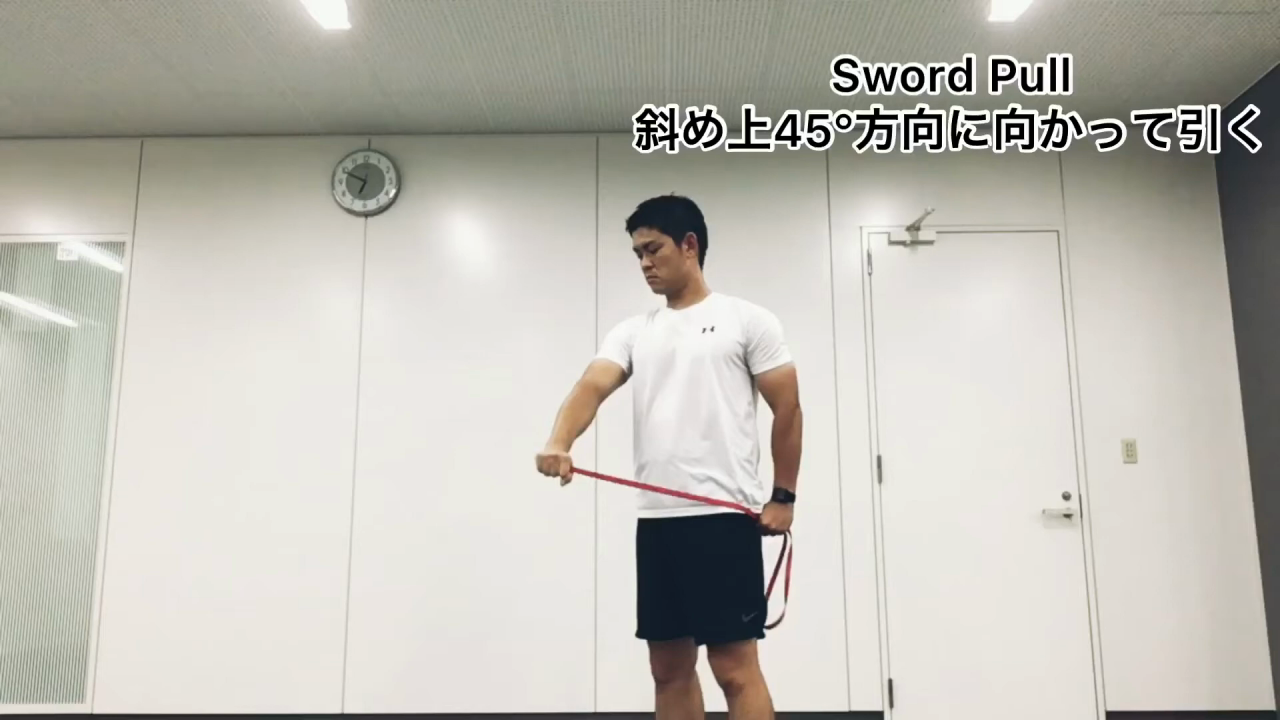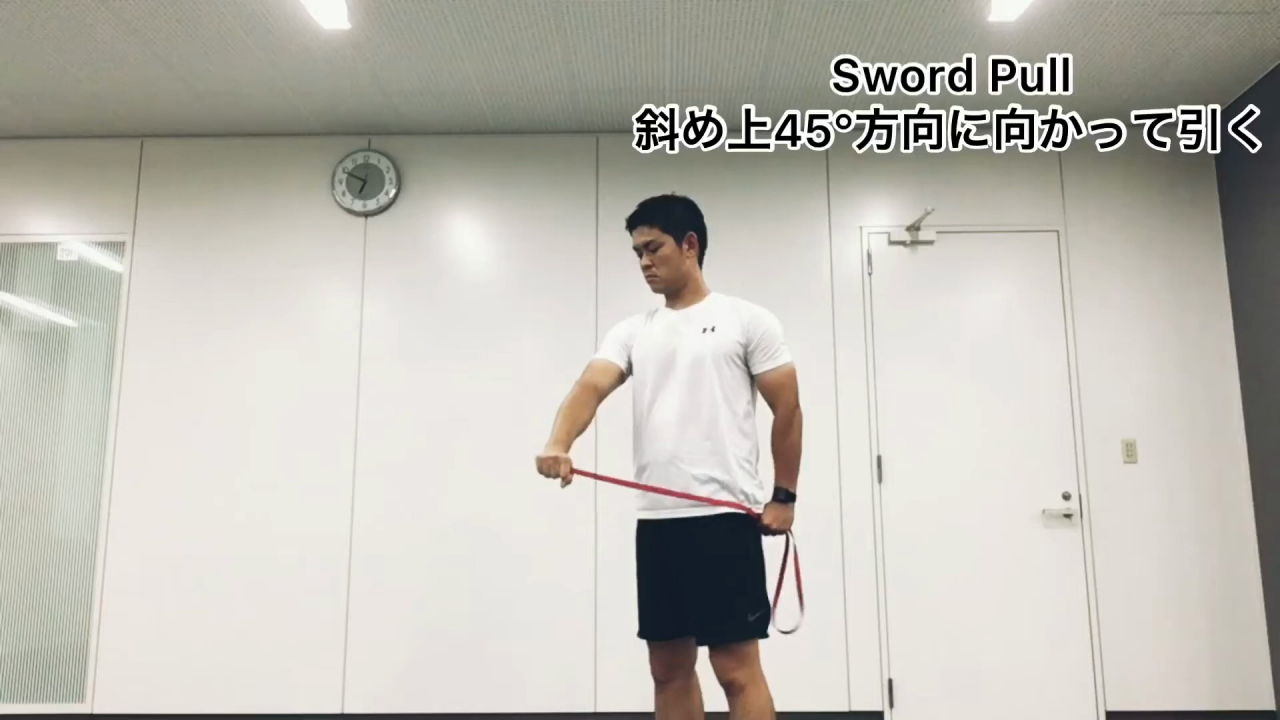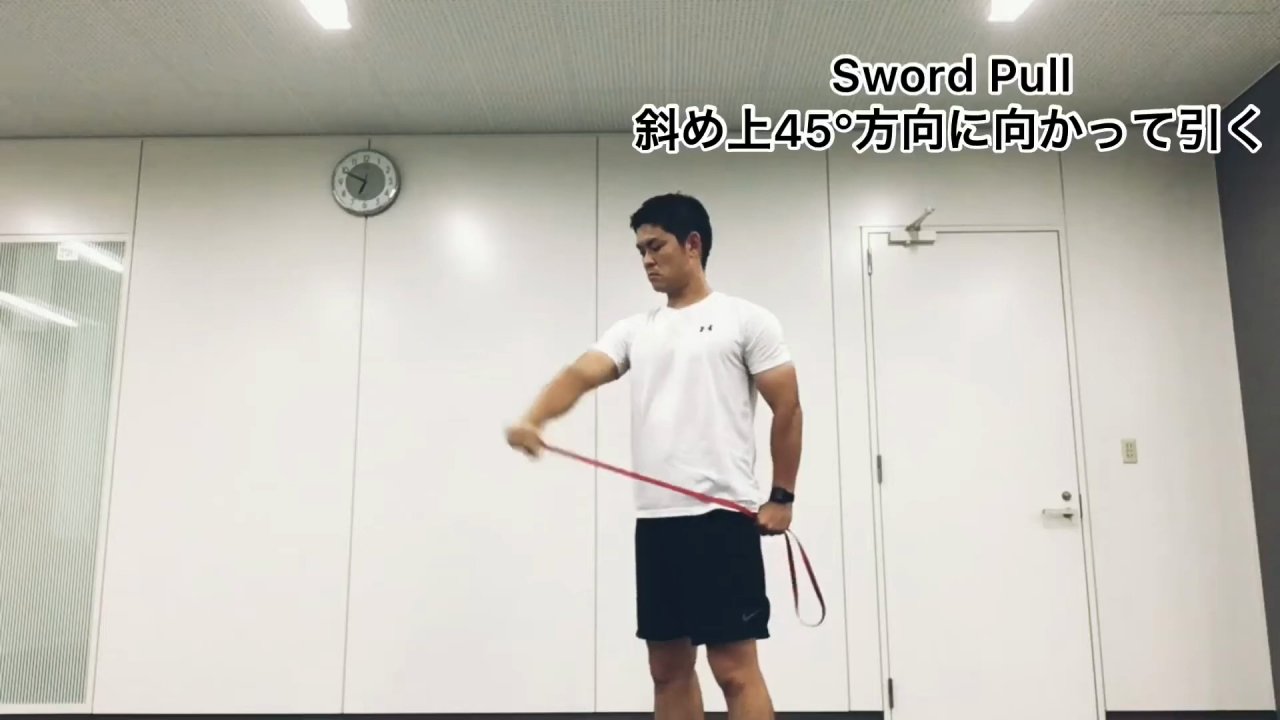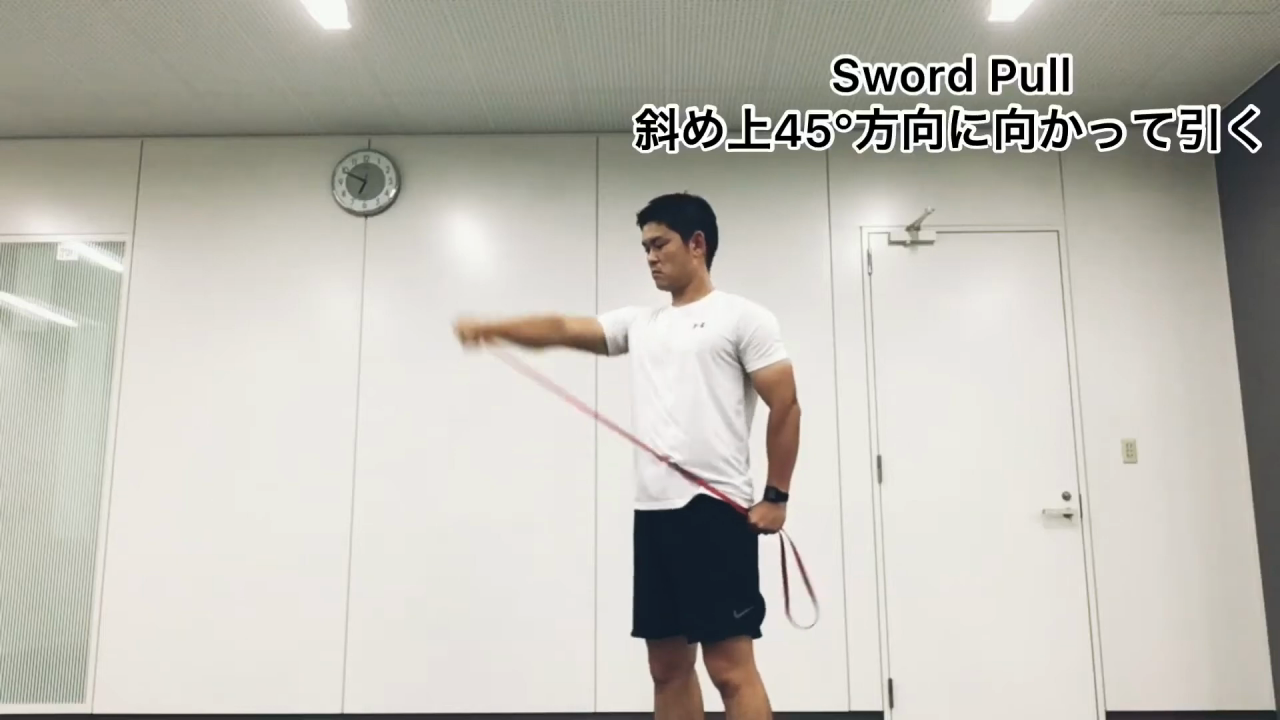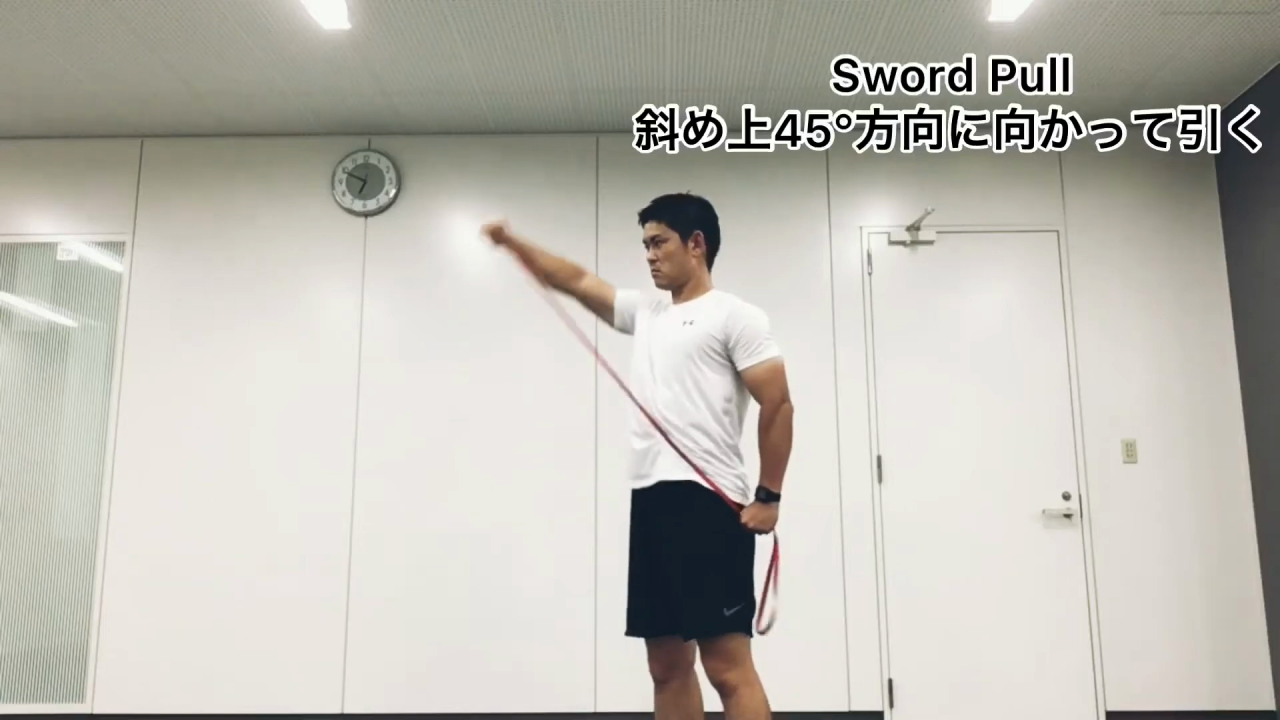
dt=0.2s
person 1, frame 1
left shoulder: (747, 320)
right shoulder: (633, 332)
left elbow: (788, 409)
right elbow: (591, 387)
left wrist: (783, 497)
right wrist: (559, 443)
left hip: (724, 517)
right hip: (656, 520)
left knee: (734, 667)
right knee: (669, 667)
person 1, frame 2
left shoulder: (746, 320)
right shoulder: (632, 331)
left elbow: (788, 410)
right elbow: (590, 387)
left wrist: (783, 497)
right wrist: (559, 444)
left hip: (724, 518)
right hip: (657, 520)
left knee: (736, 668)
right knee: (669, 668)
person 1, frame 3
left shoulder: (744, 319)
right shoulder: (636, 329)
left elbow: (788, 408)
right elbow: (578, 375)
left wrist: (780, 497)
right wrist: (533, 420)
left hip: (721, 517)
right hip: (656, 518)
left knee: (735, 668)
right knee: (670, 667)
person 1, frame 4
left shoulder: (743, 318)
right shoulder: (640, 324)
left elbow: (786, 406)
right elbow: (560, 329)
left wrist: (776, 496)
right wrist: (493, 326)
left hip: (715, 509)
right hip: (654, 509)
left knee: (731, 667)
right knee: (668, 665)
person 1, frame 5
left shoulder: (735, 316)
right shoulder: (648, 312)
left elbow: (777, 405)
right elbow: (573, 279)
left wrist: (768, 496)
right wrist: (513, 240)
left hip: (706, 503)
right hip: (652, 499)
left knee: (728, 663)
right knee: (668, 663)
